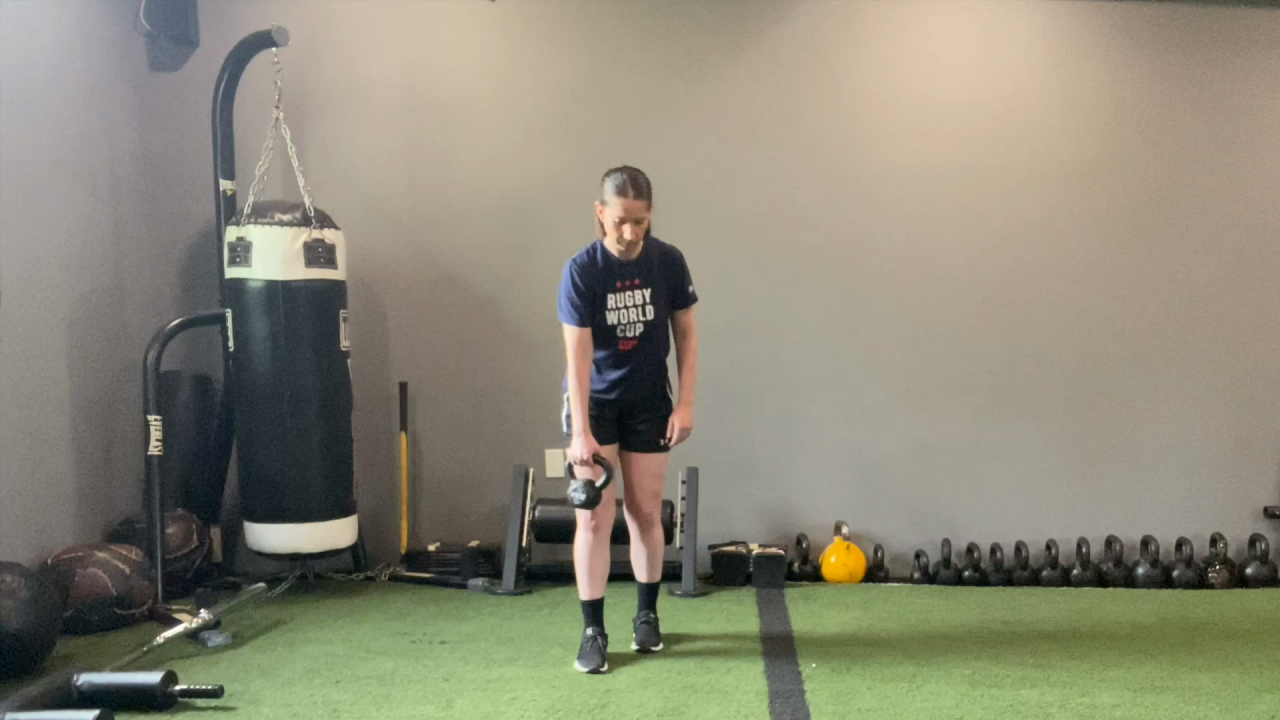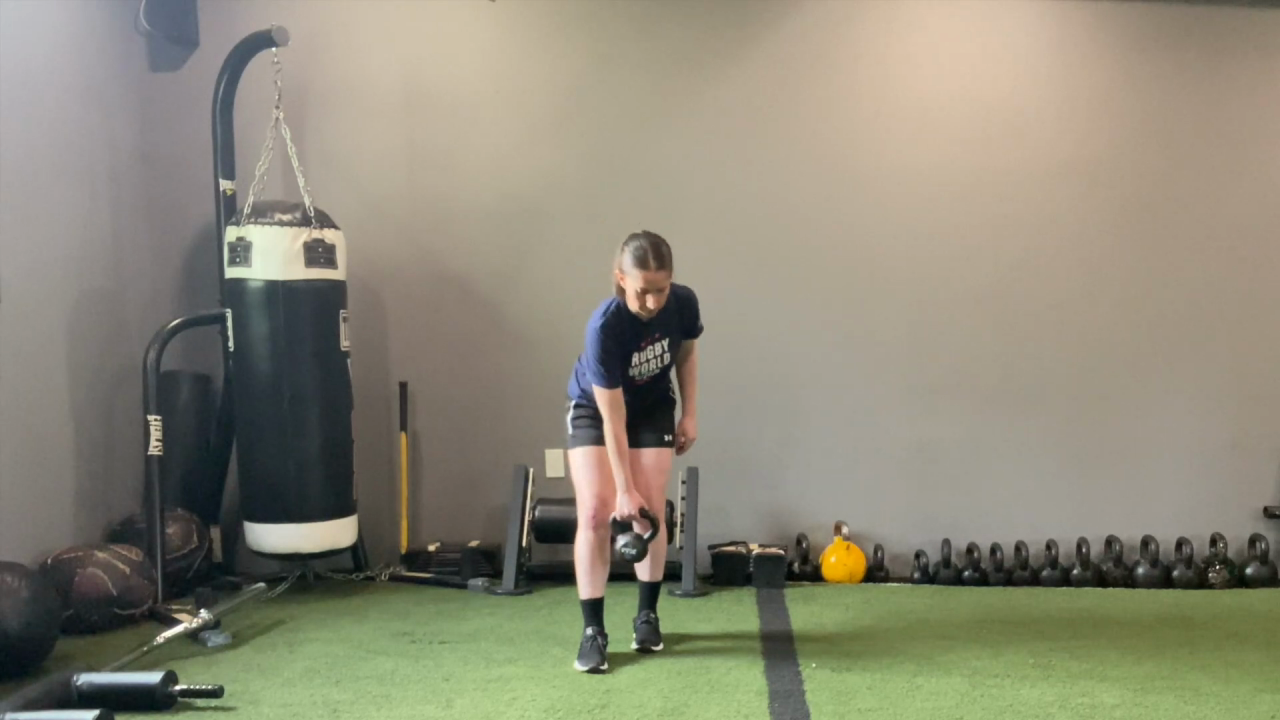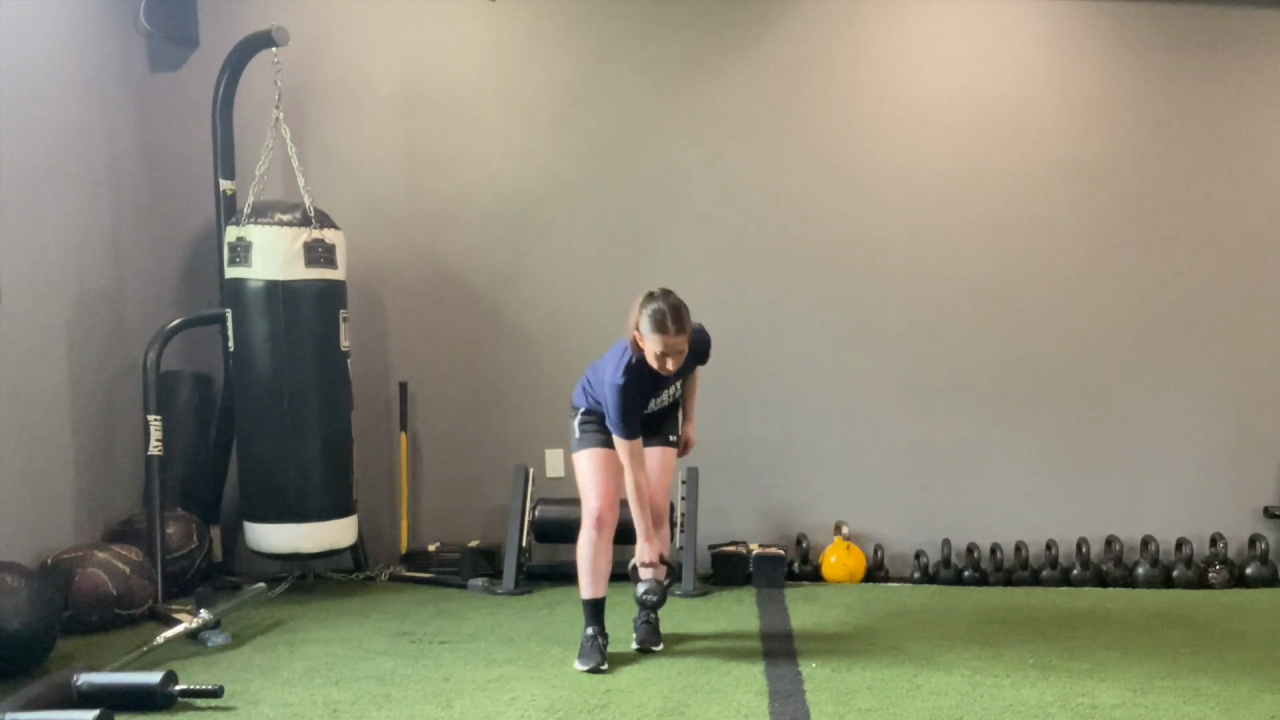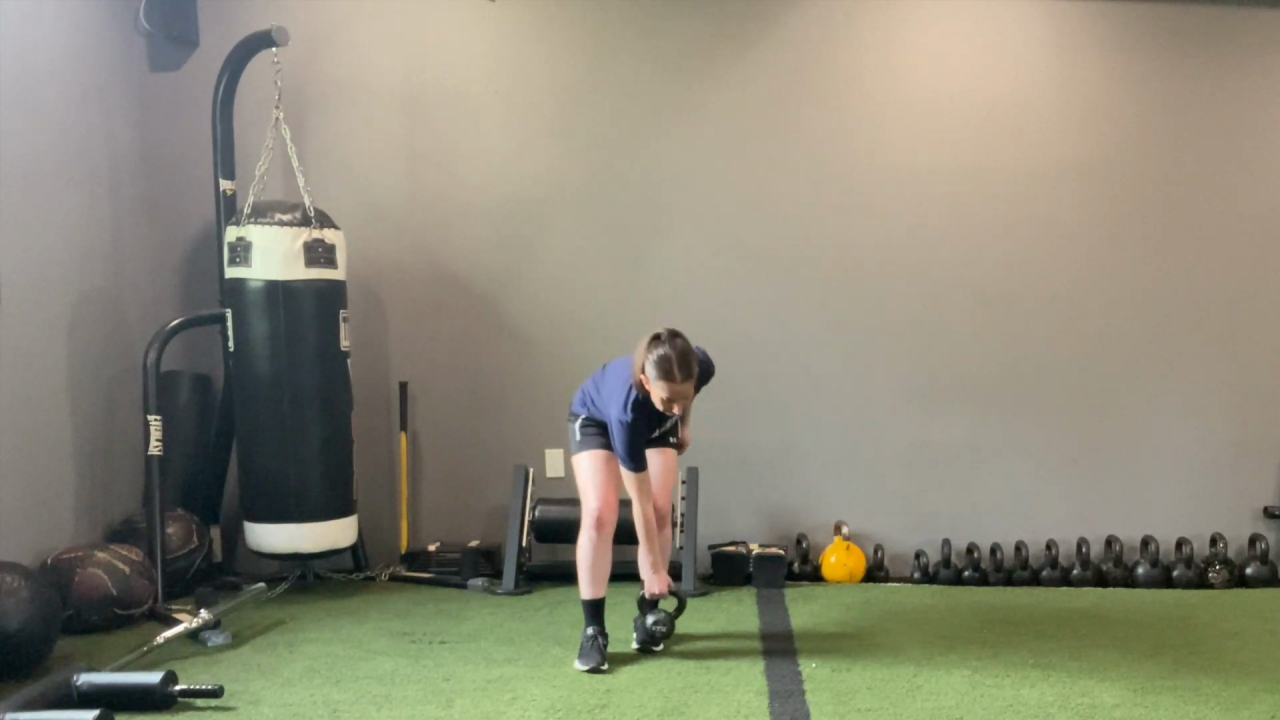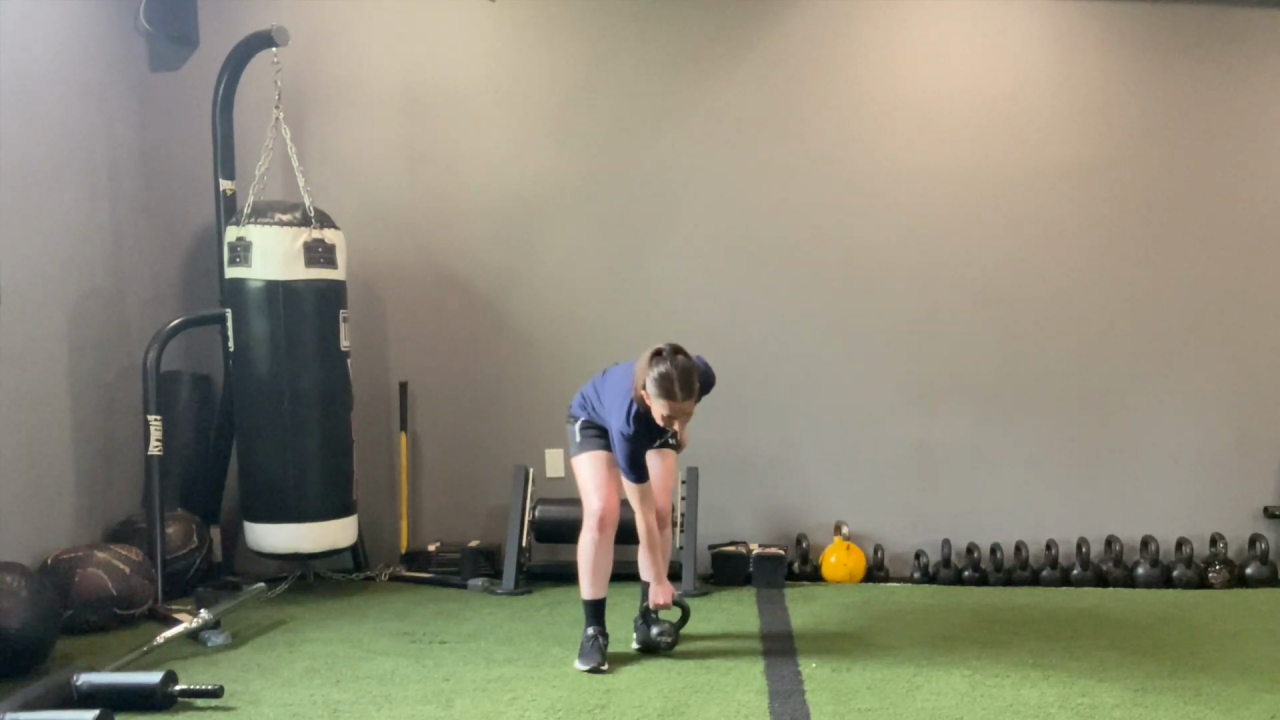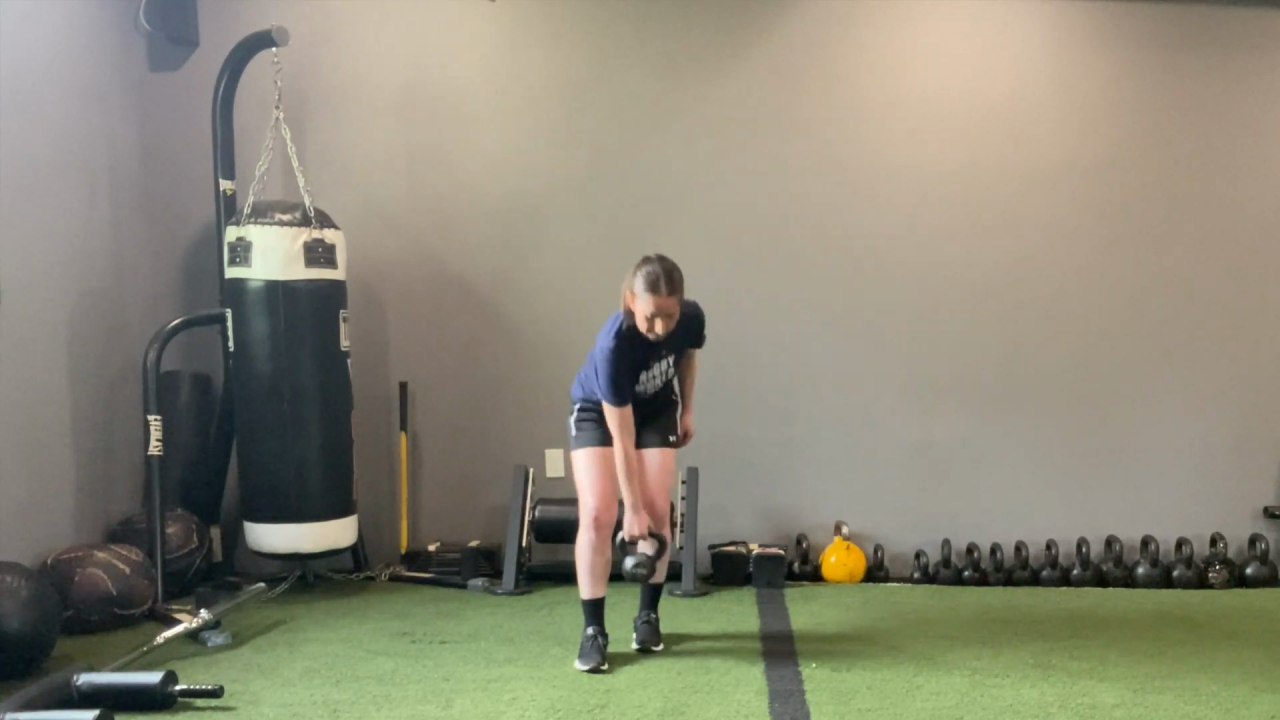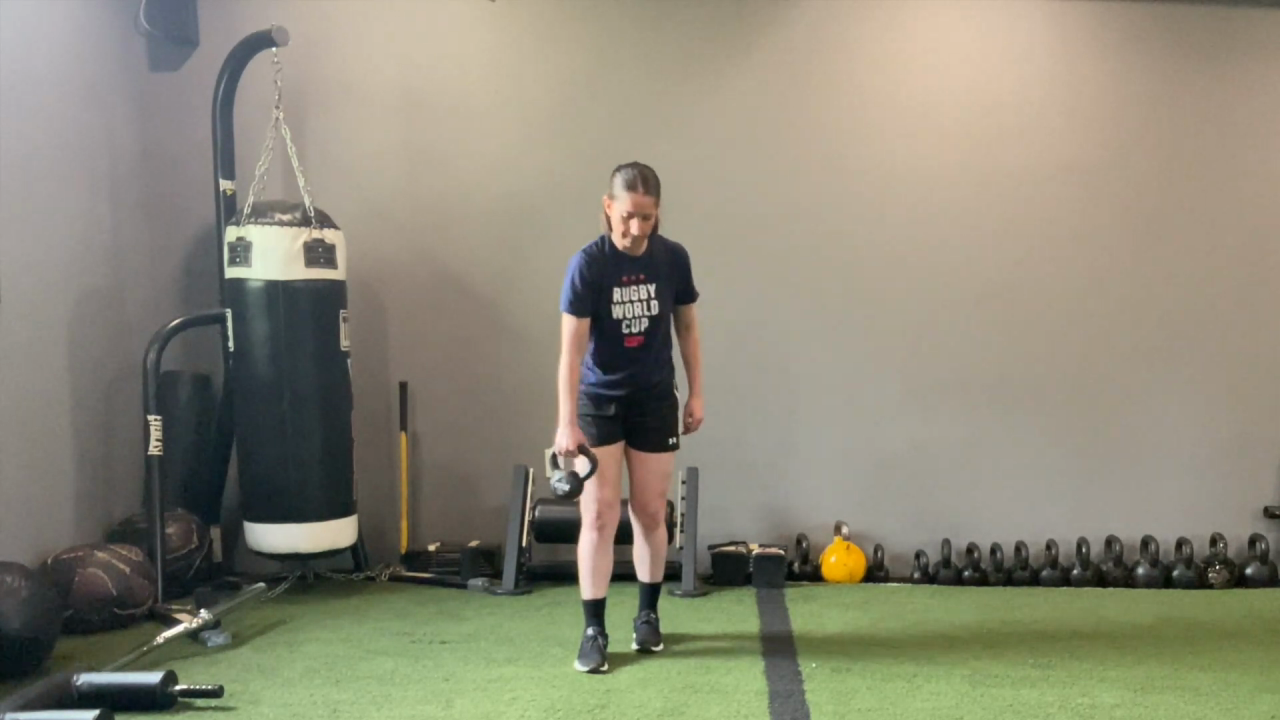
dt=0.7s
person 1, frame 1
left shoulder: (668, 262)
right shoulder: (581, 270)
left elbow: (685, 335)
right elbow: (577, 355)
left wrist: (685, 402)
right wrist: (580, 433)
left hip: (649, 403)
right hip: (594, 403)
left knee: (646, 513)
right knee: (594, 516)
left ankle: (647, 615)
right ankle: (593, 631)
person 1, frame 2
left shoulder: (684, 302)
right shoulder: (604, 326)
left elbow: (686, 354)
right elbow: (613, 419)
left wrist: (689, 414)
right wrist: (624, 489)
left hip: (654, 407)
right hip: (592, 408)
left knee: (652, 511)
right knee: (596, 512)
left ankle: (647, 615)
right ankle: (593, 630)
person 1, frame 3
left shoulder: (698, 341)
right shoulder: (621, 377)
right elbow: (634, 470)
left wrist: (688, 421)
right wrist: (644, 538)
left hip: (657, 417)
right hip: (596, 416)
left knee: (657, 509)
right knee: (599, 513)
left ankle: (648, 616)
right ankle: (593, 631)
person 1, frame 4
left shoulder: (701, 366)
right shoulder: (628, 408)
right elbow: (640, 503)
left wrist: (684, 425)
right wrist: (654, 569)
left hip: (656, 427)
right hip: (595, 420)
left knee: (662, 509)
right knee: (599, 513)
left ankle: (648, 616)
right ankle: (593, 631)
person 1, frame 5
left shoulder: (701, 377)
right shoulder: (629, 421)
right elbow: (643, 515)
left wrist: (680, 429)
right wrist: (659, 580)
left hip: (652, 426)
right hip: (593, 421)
left knee: (662, 510)
right knee: (601, 513)
right ankle: (594, 630)
person 1, frame 6
left shoulder: (692, 317)
right shoulder: (614, 344)
right elbow: (623, 443)
left wrist: (686, 410)
right wrist: (633, 509)
left hip: (656, 410)
right hip: (596, 411)
left knee: (657, 511)
right knee: (598, 515)
left ankle: (648, 616)
right ankle: (593, 630)
person 1, frame 7
left shoulder: (673, 258)
right shoulder: (588, 263)
left elbow: (687, 327)
right elbow: (572, 347)
left wrist: (695, 393)
right wrist: (566, 422)
left hip: (655, 400)
right hip: (598, 400)
left knee: (651, 513)
right knee: (599, 516)
left ankle: (647, 616)
right ankle: (593, 631)
